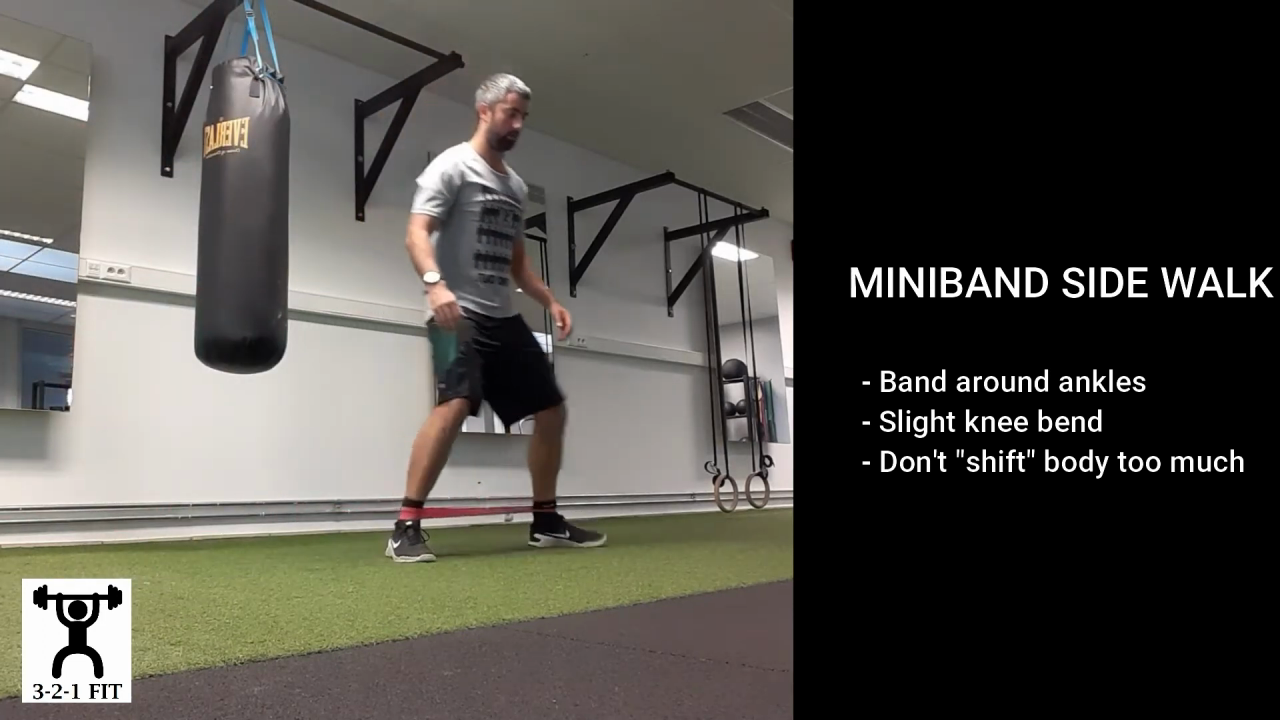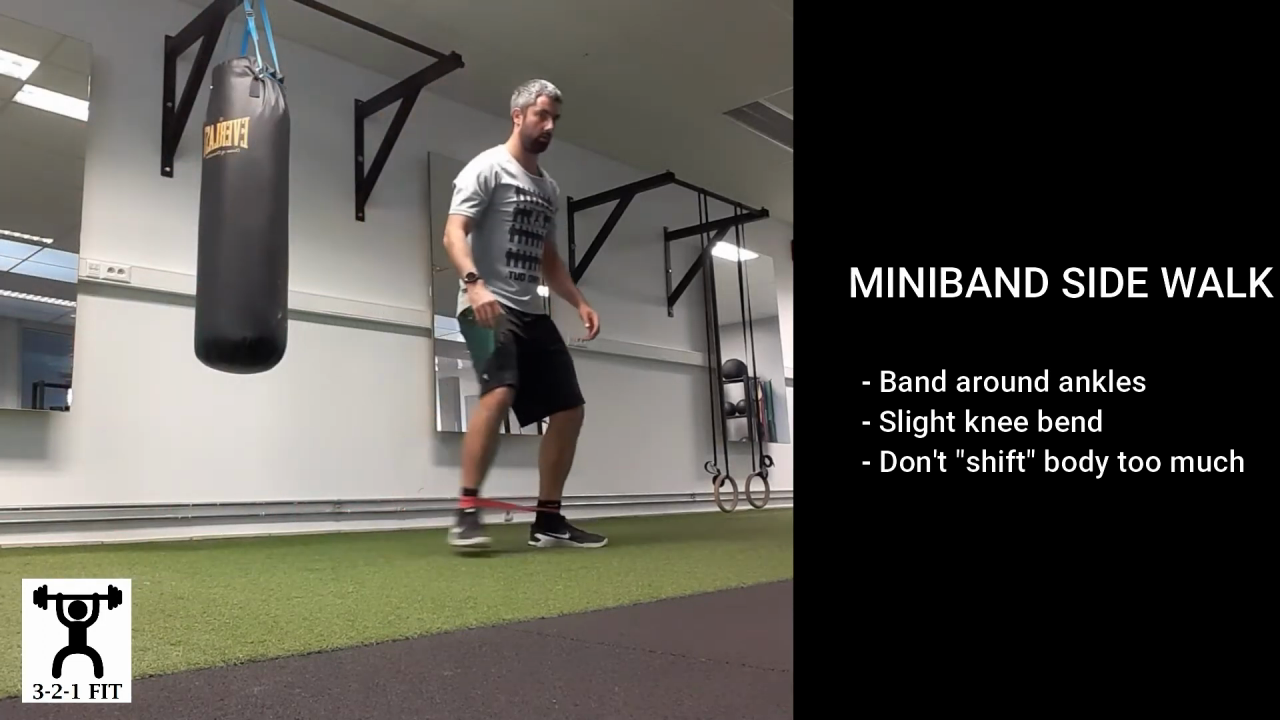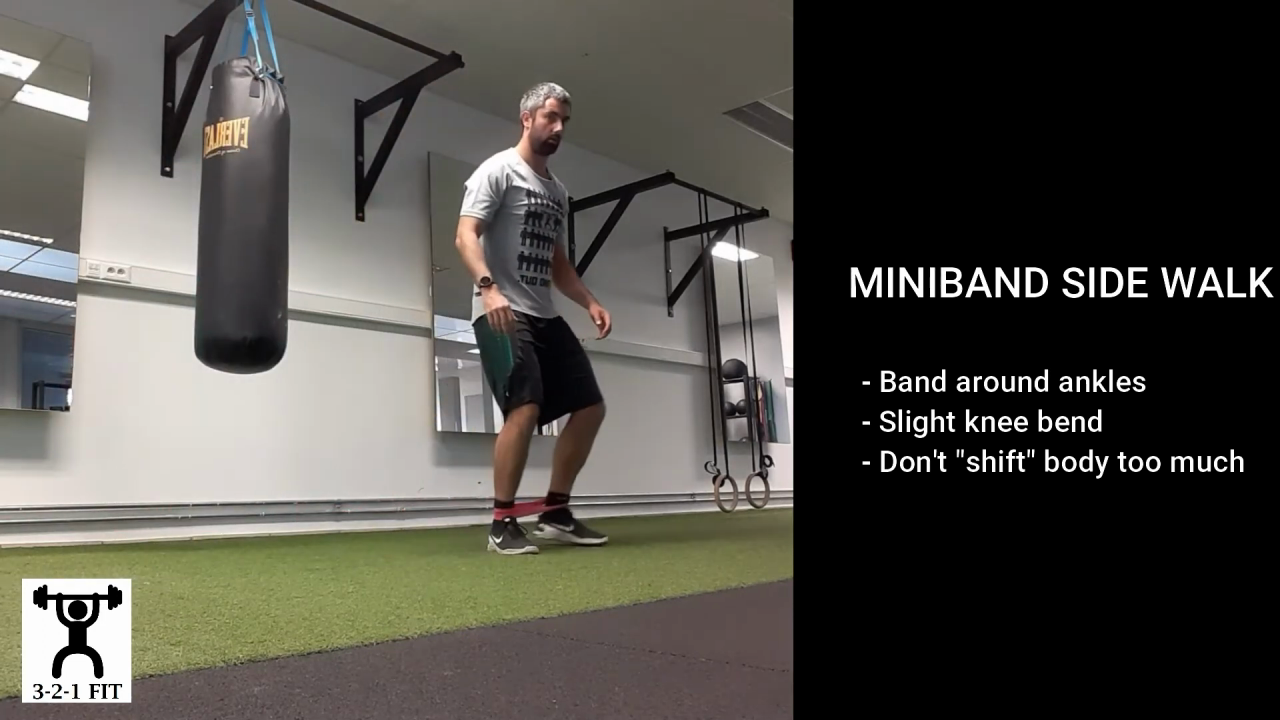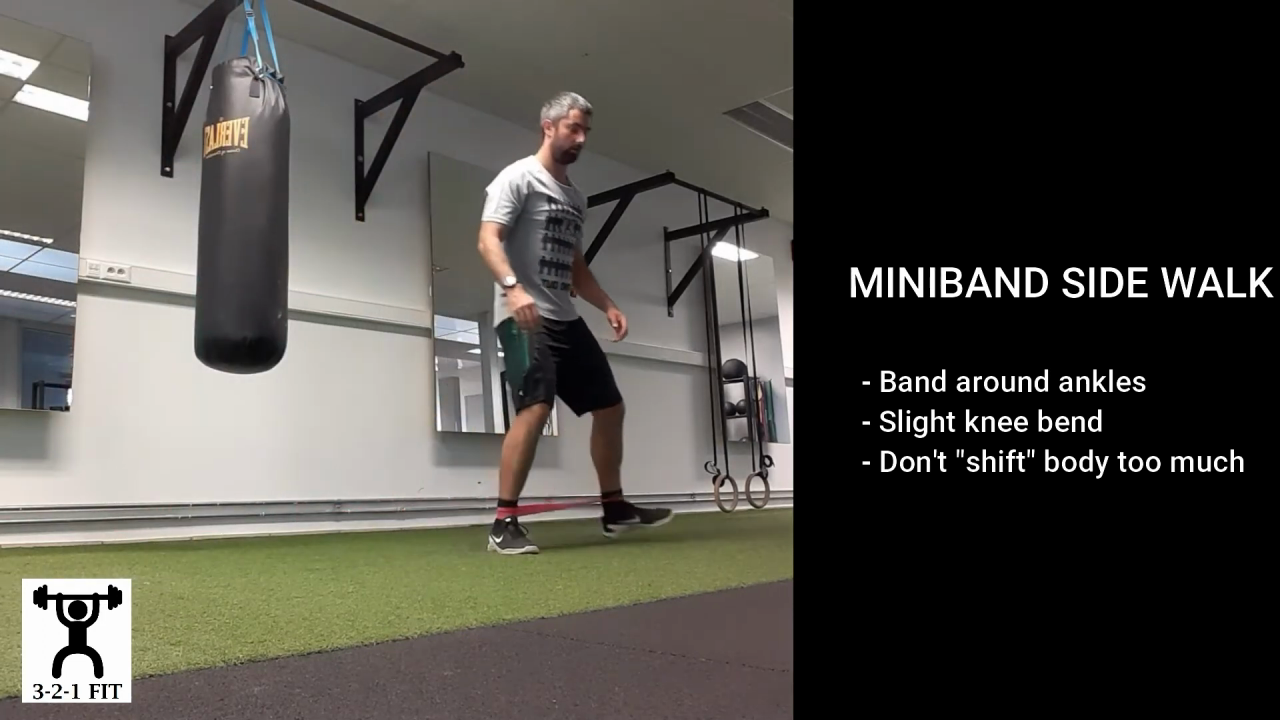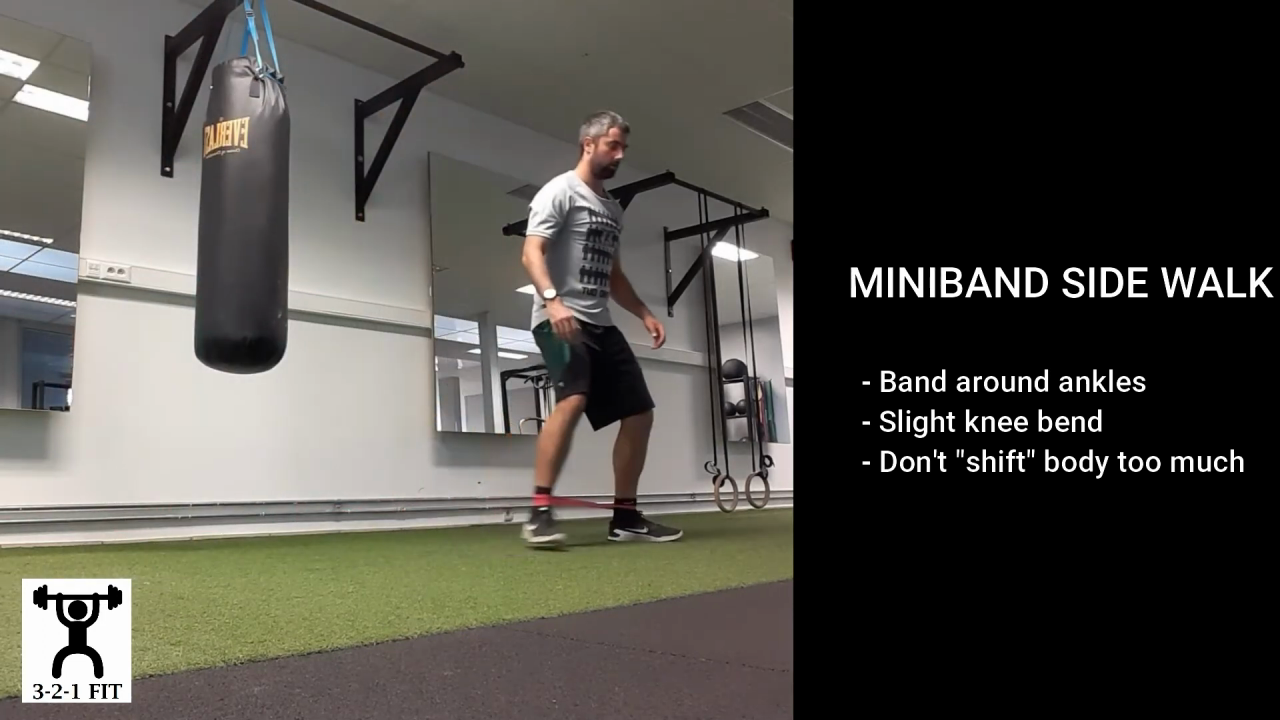
dt=0.3s
person 1, frame 1
left shoulder: (515, 185)
right shoulder: (452, 166)
right elbow: (418, 231)
left wrist: (549, 300)
right wrist: (436, 283)
left hip: (504, 316)
right hip: (459, 313)
left knee: (550, 408)
right knee: (454, 404)
left ankle: (545, 520)
right ankle: (406, 526)
person 1, frame 2
left shoulder: (548, 187)
right shoulder: (487, 168)
right elbow: (454, 233)
left wrist: (579, 302)
right wrist: (473, 282)
left hip: (532, 311)
right hip: (490, 308)
left knee: (569, 410)
right knee: (500, 393)
left ankle: (548, 519)
right ankle: (467, 511)
person 1, frame 3
left shoulder: (557, 189)
right shoulder: (498, 170)
right elbow: (466, 235)
left wrist: (590, 302)
right wrist: (488, 287)
left hip: (545, 315)
right hip: (503, 314)
left knee: (589, 408)
right knee: (525, 409)
left ankle: (555, 512)
right ankle: (502, 523)
person 1, frame 4
left shoulder: (574, 195)
right shoulder: (519, 177)
right elbow: (488, 239)
left wrist: (607, 305)
right wrist: (512, 287)
left hip: (565, 318)
right hip: (525, 316)
left knee: (610, 406)
right knee: (533, 406)
left ankle: (615, 509)
right ankle: (504, 523)
person 1, frame 5
left shoulder: (613, 208)
right shoulder: (560, 191)
right elbow: (532, 252)
left wrist: (645, 313)
right wrist: (551, 299)
left hip: (600, 324)
right hip: (561, 321)
left knee: (639, 413)
right knee: (572, 400)
left ankle: (625, 516)
right ankle: (539, 511)
